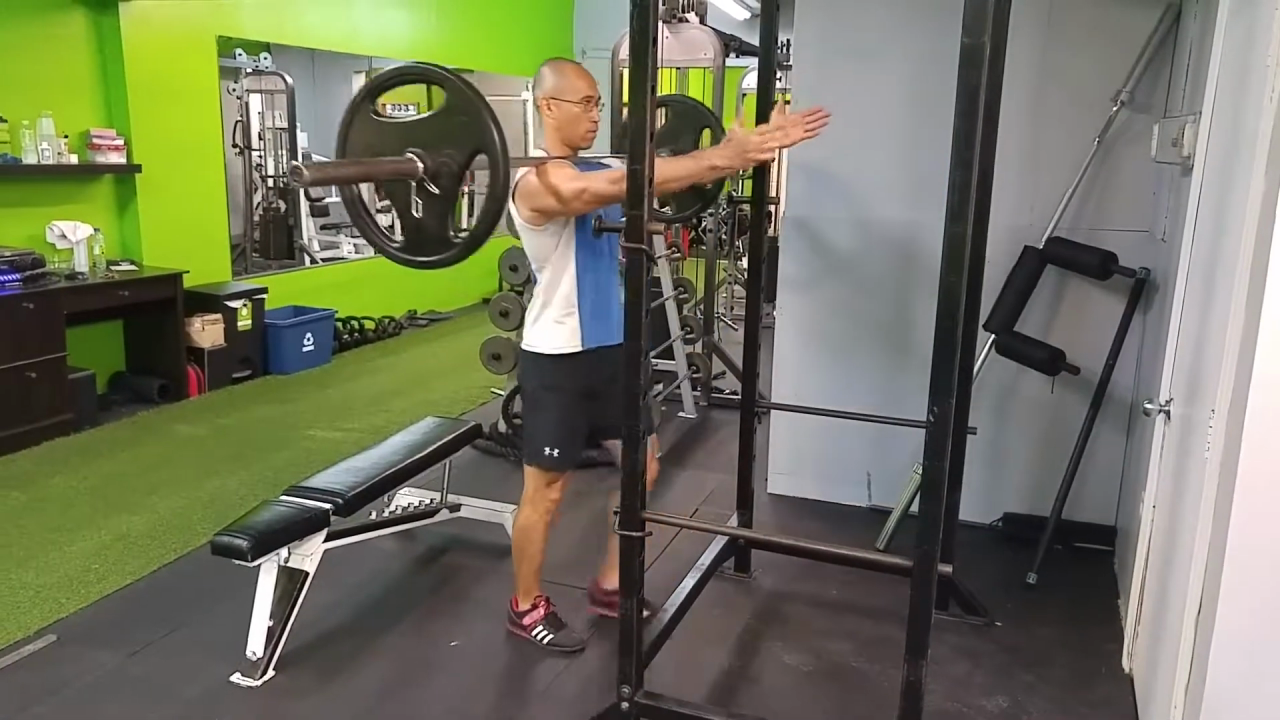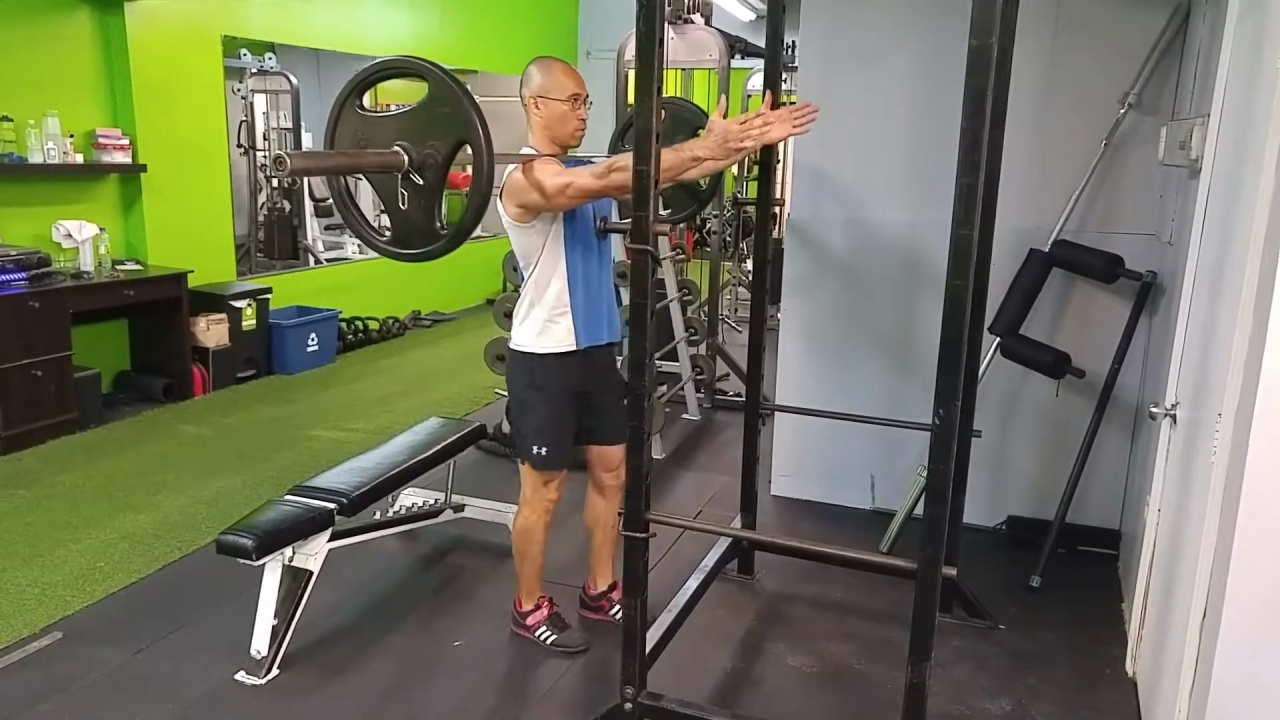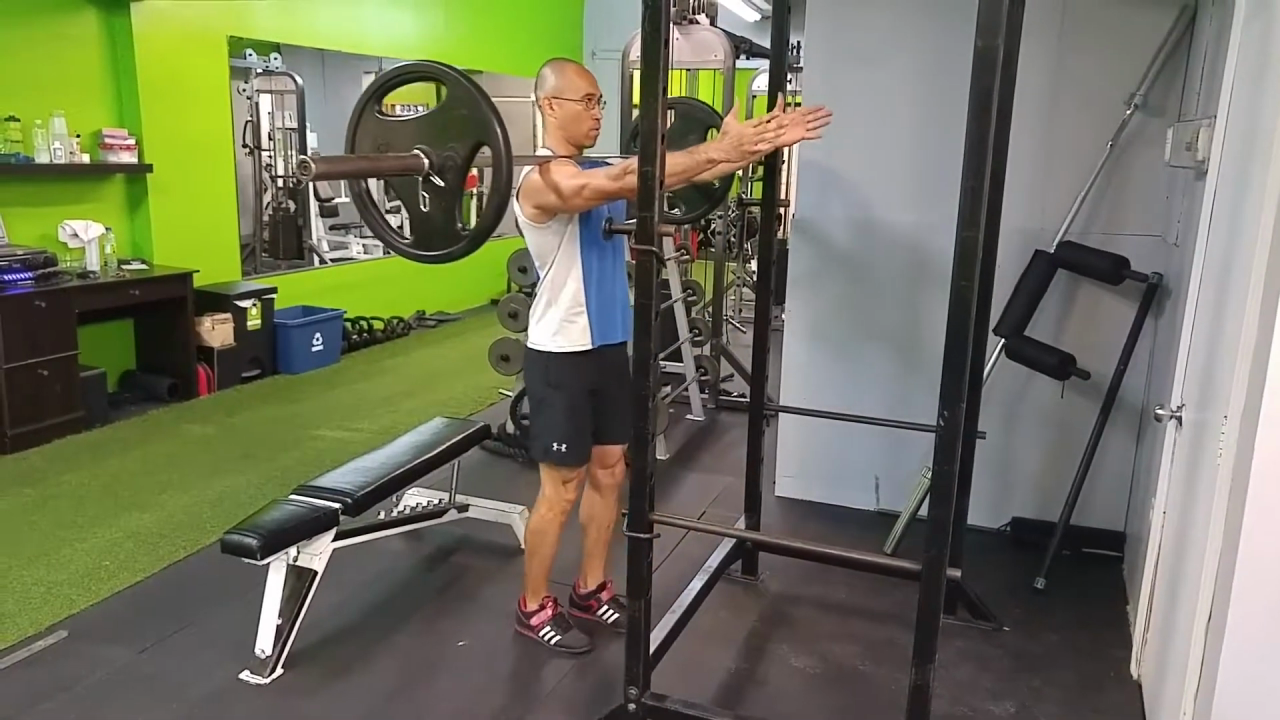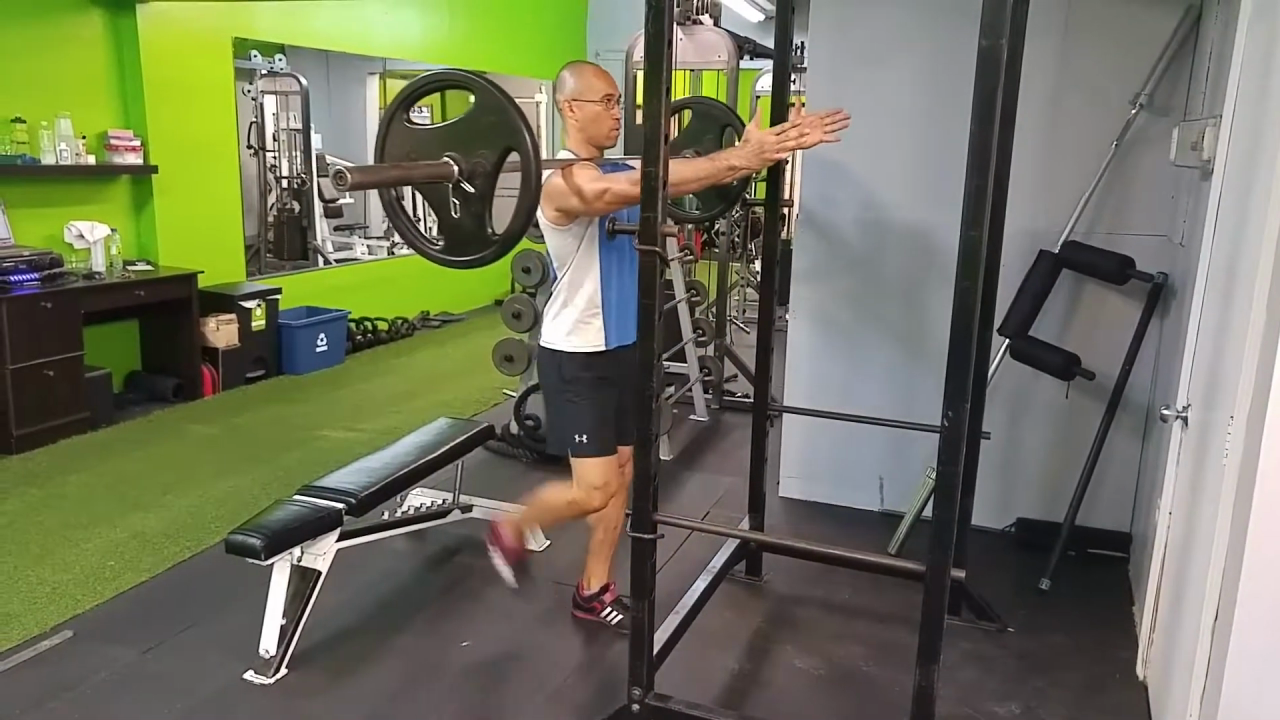
dt=0.4s
person 1, frame 1
left shoulder: (596, 173)
right shoulder: (539, 183)
left elbow: (647, 179)
right elbow: (624, 186)
left wrist: (759, 142)
right wrist: (724, 156)
left hip: (607, 348)
right hip: (555, 358)
left knee: (642, 467)
right knee: (545, 490)
left ankle: (609, 586)
right ankle: (526, 607)
person 1, frame 2
left shoulder: (584, 172)
right shoulder: (526, 180)
left elbow: (652, 175)
right elbow: (609, 178)
left wrist: (748, 141)
right wrist: (702, 147)
left hip: (595, 349)
right hip: (545, 357)
left knee: (612, 473)
right knee: (543, 491)
left ankle: (601, 590)
right ankle: (530, 607)
person 1, frame 3
left shoulder: (597, 172)
right shoulder: (543, 180)
left elbow: (679, 174)
right elbow: (624, 181)
left wrist: (759, 143)
right wrist: (718, 151)
left hip: (607, 347)
right hip: (560, 355)
left knee: (609, 474)
right knee: (562, 490)
left ankle: (590, 590)
right ankle: (534, 607)
person 1, frame 4
left shoulder: (619, 172)
right shoulder: (562, 183)
left elbow: (677, 177)
right elbow: (646, 188)
left wrist: (769, 145)
right wrist: (739, 158)
left hip: (620, 347)
right hip: (575, 354)
left knee: (621, 475)
right knee: (595, 487)
left ankle: (594, 591)
right ankle: (511, 531)
